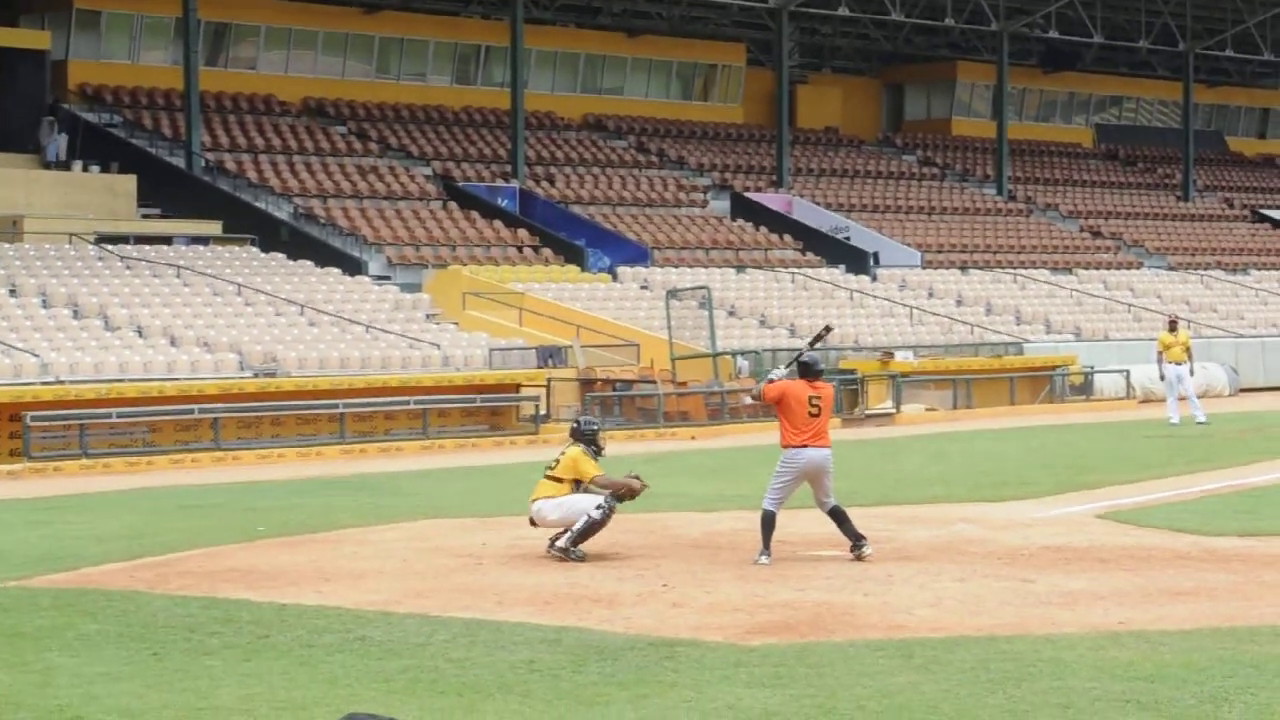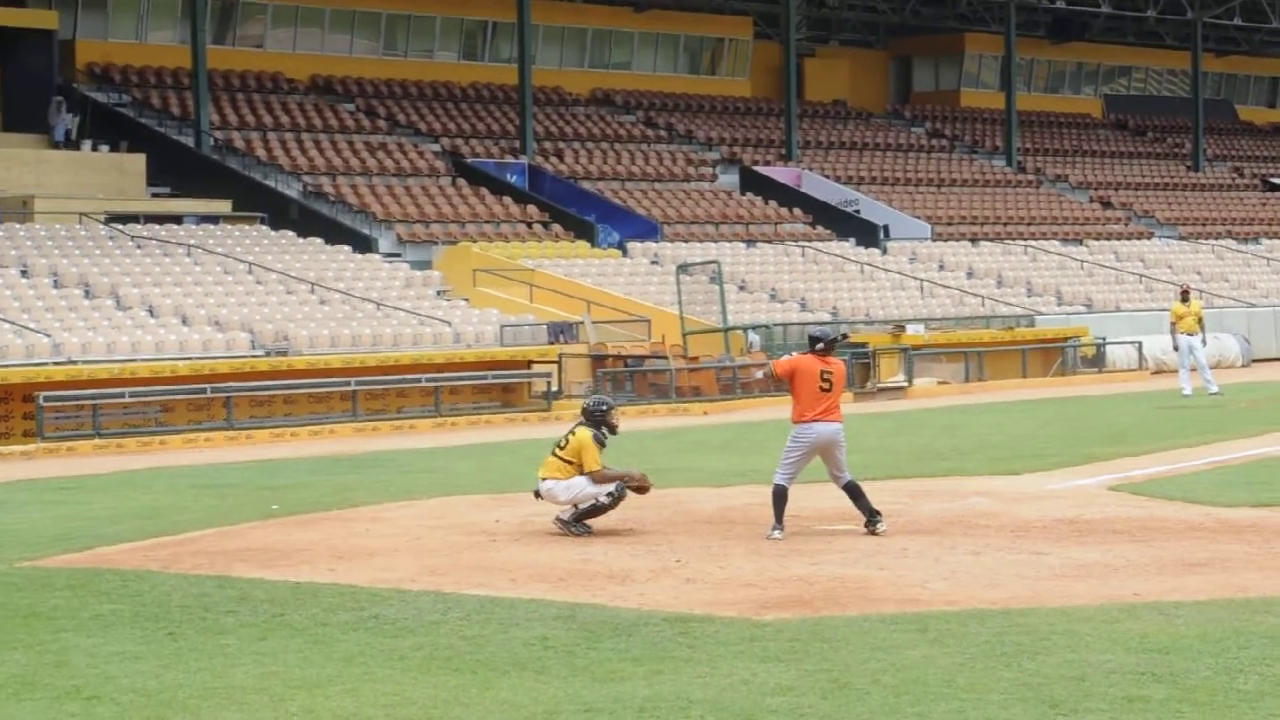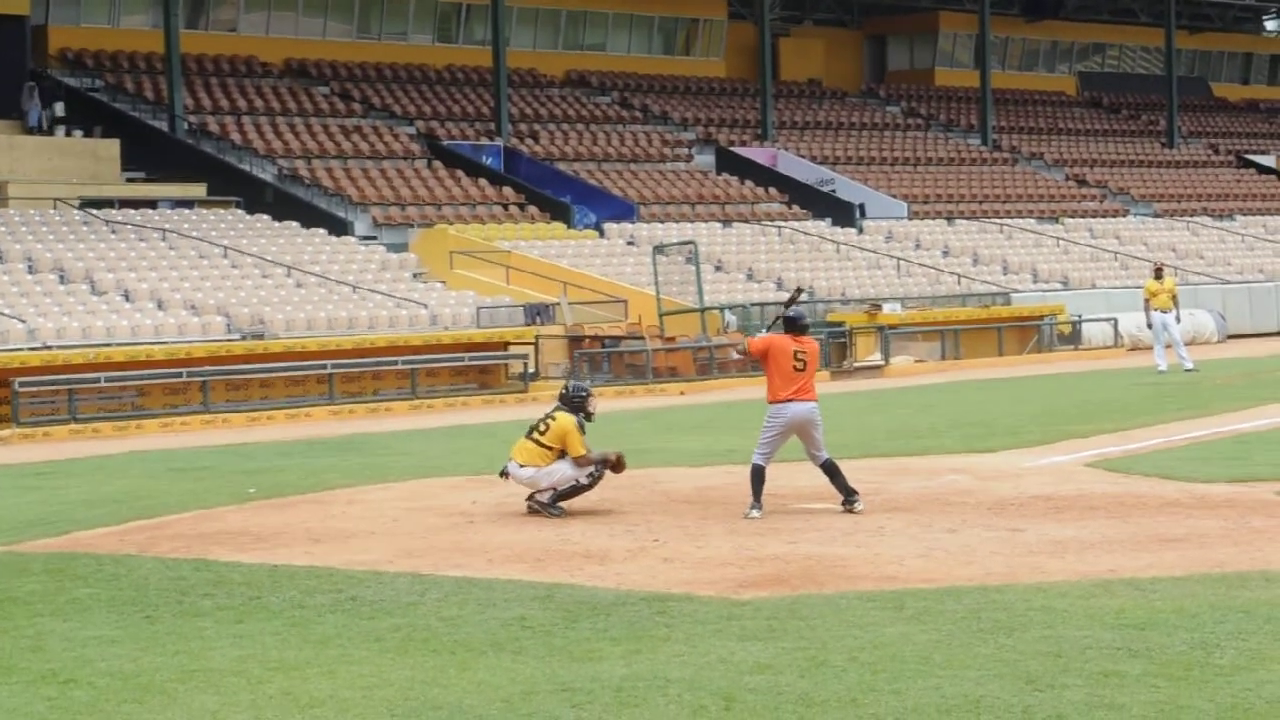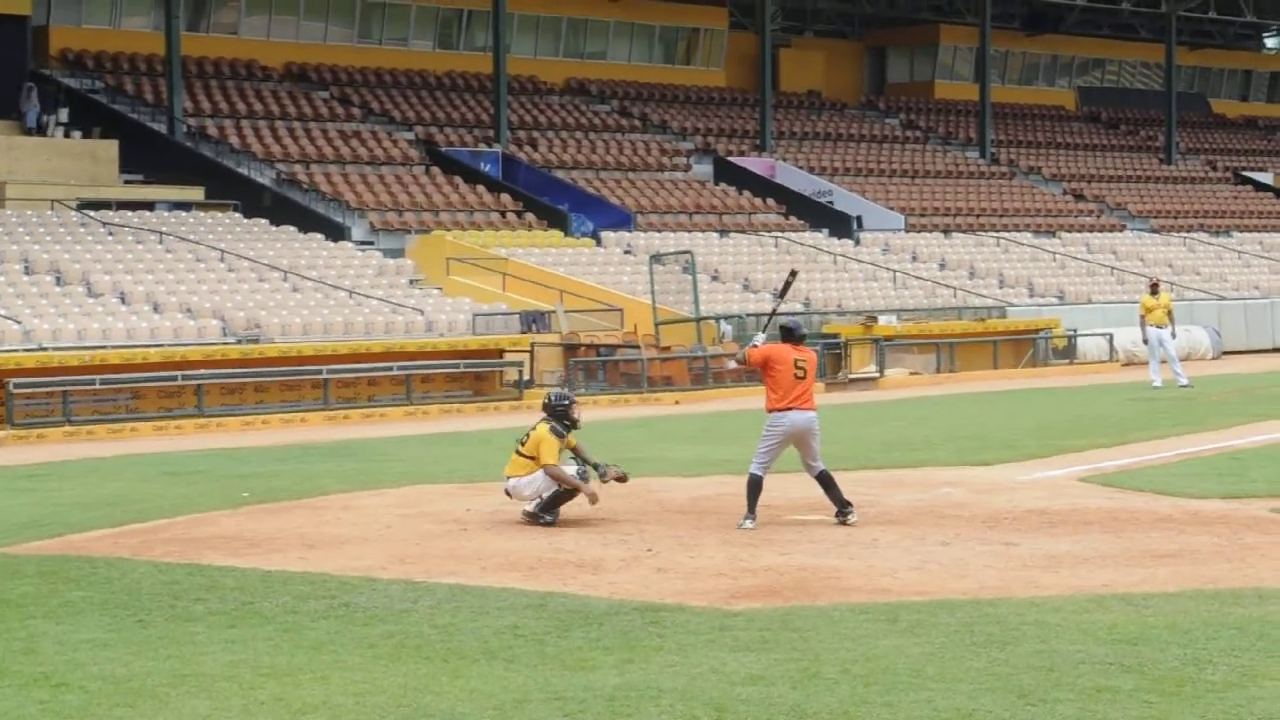
dt=0.7s
person 1, frame 1
left shoulder: (786, 388)
right shoulder: (829, 390)
left elbow: (755, 394)
left wrist: (772, 379)
left hip: (796, 455)
right hip: (823, 455)
left knee: (771, 503)
right knee: (827, 502)
left ankle: (765, 553)
right ankle: (860, 543)
person 1, frame 2
left shoulder: (798, 362)
right shoulder: (840, 366)
left elbow: (767, 372)
left wrist: (785, 361)
left hip: (807, 430)
right hip: (835, 429)
left knee: (782, 478)
right knee: (843, 477)
left ankle: (778, 527)
right ankle: (875, 520)
person 1, frame 3
left shoulder: (773, 342)
right shoulder: (814, 346)
left elbow: (742, 349)
left wrist: (759, 339)
left hip: (782, 410)
right hip: (809, 408)
left knee: (760, 457)
right knee: (820, 456)
left ankle: (756, 506)
right ankle: (852, 499)
person 1, frame 4
left shoulder: (772, 351)
right shoulder: (811, 356)
left elbow: (741, 358)
left wrist: (756, 344)
left hip: (782, 418)
right hip: (809, 417)
left knee: (758, 467)
right knee: (816, 467)
left ankle: (750, 517)
right ankle: (846, 510)
